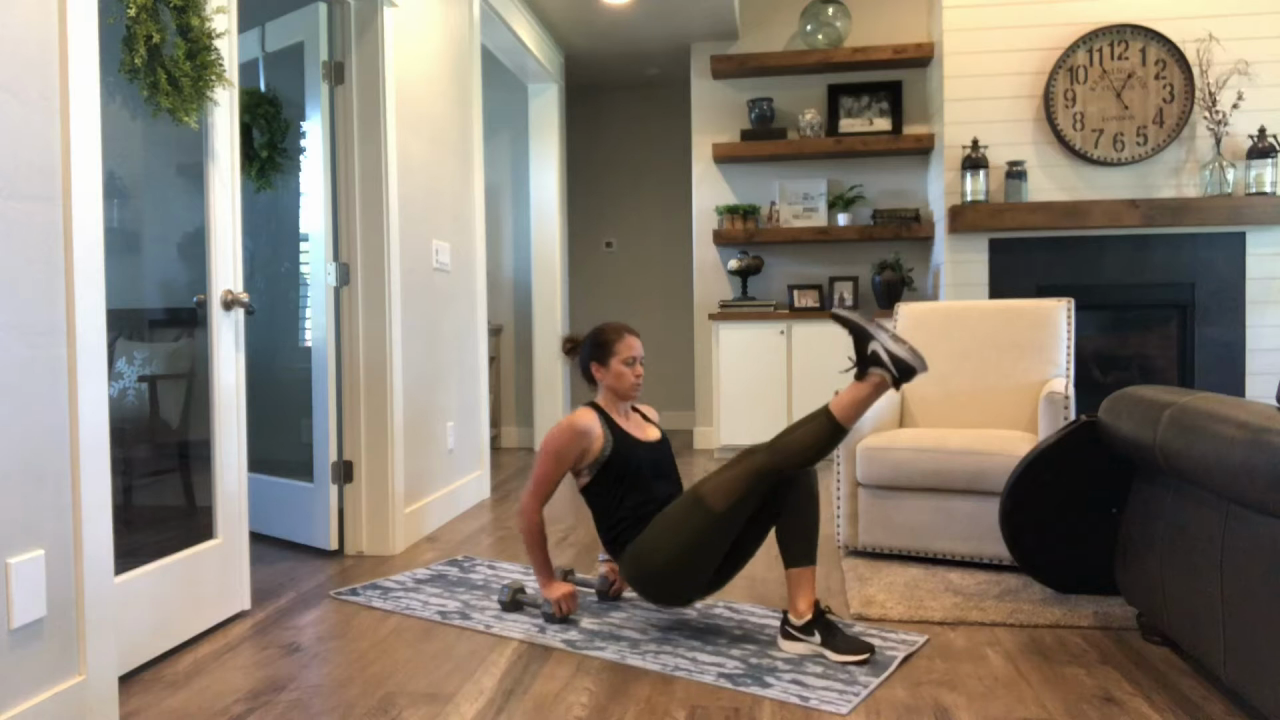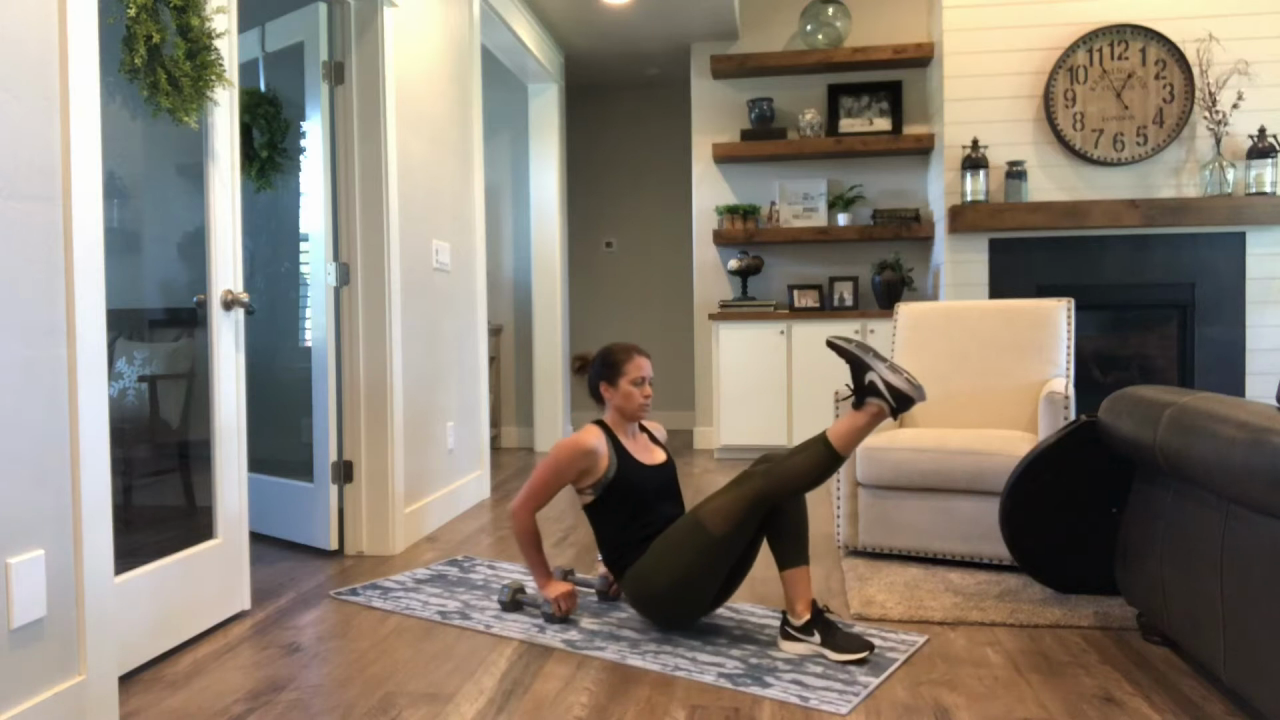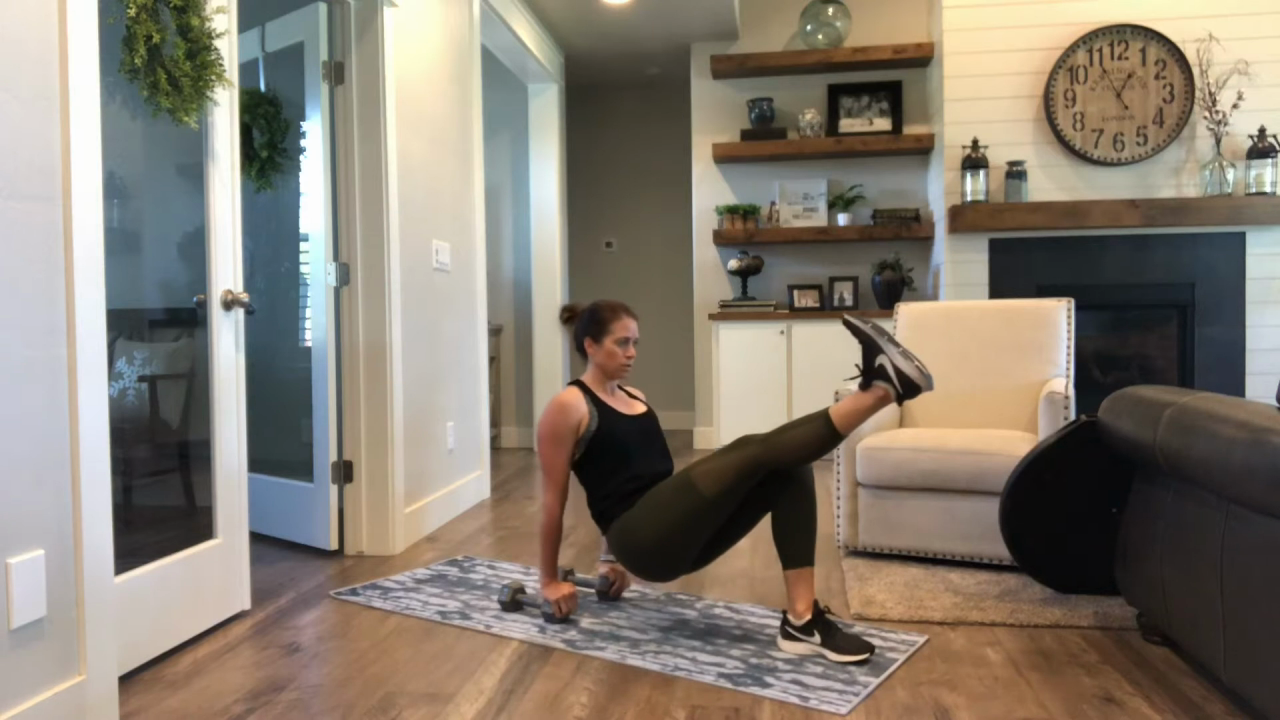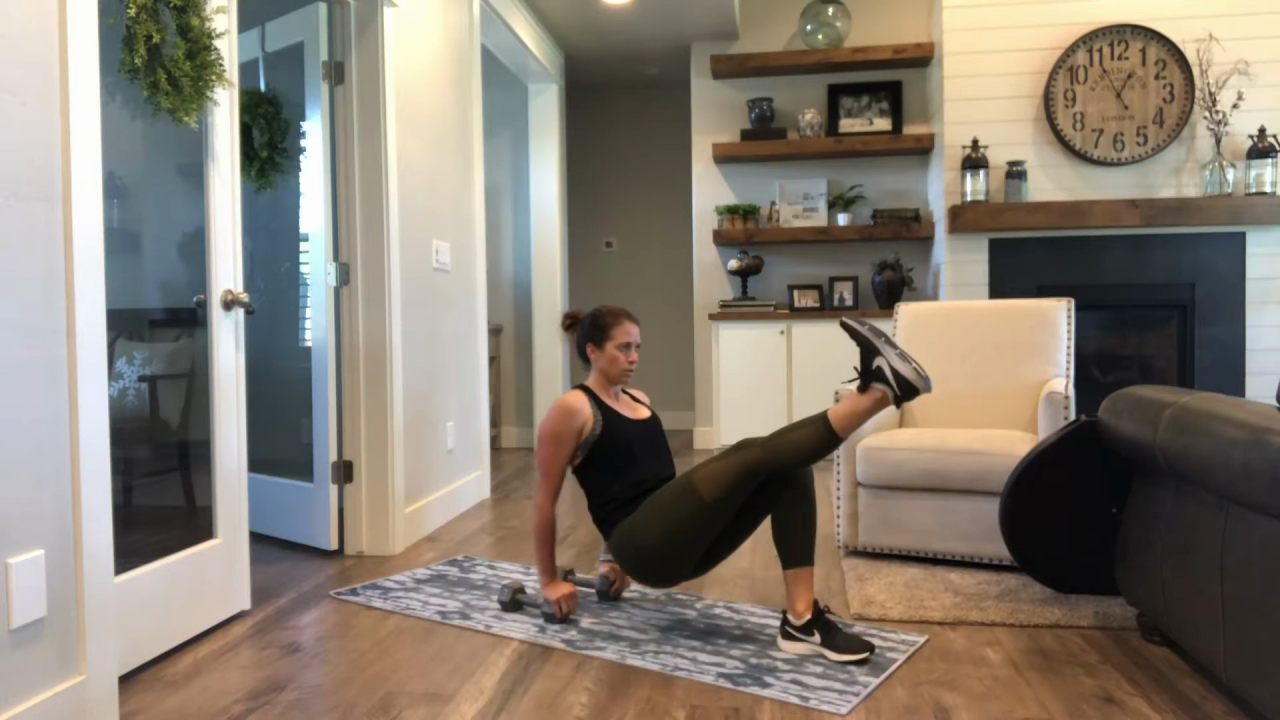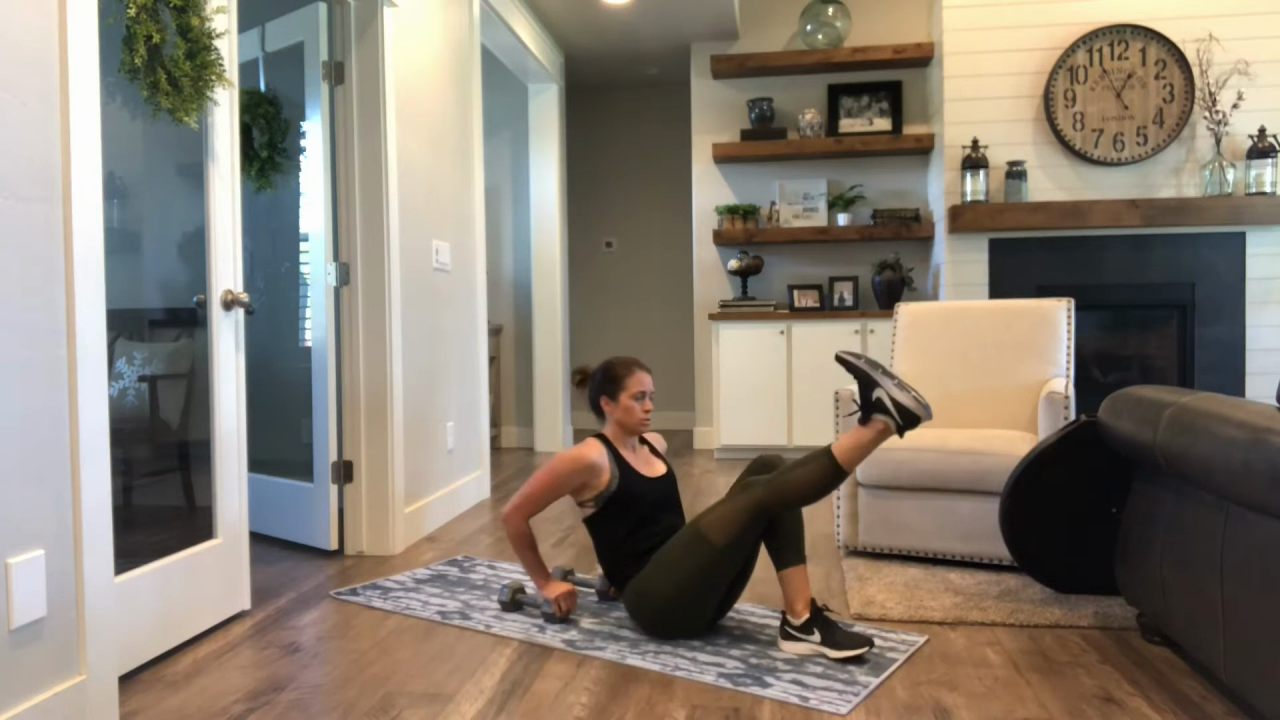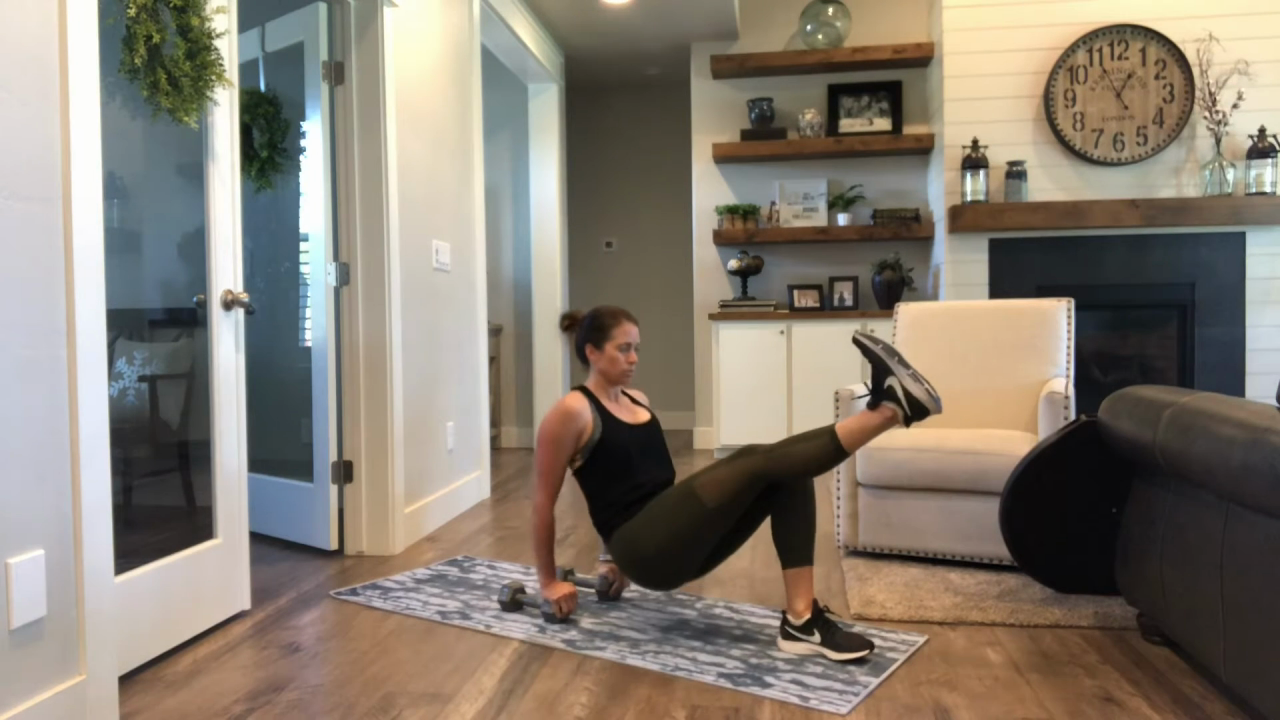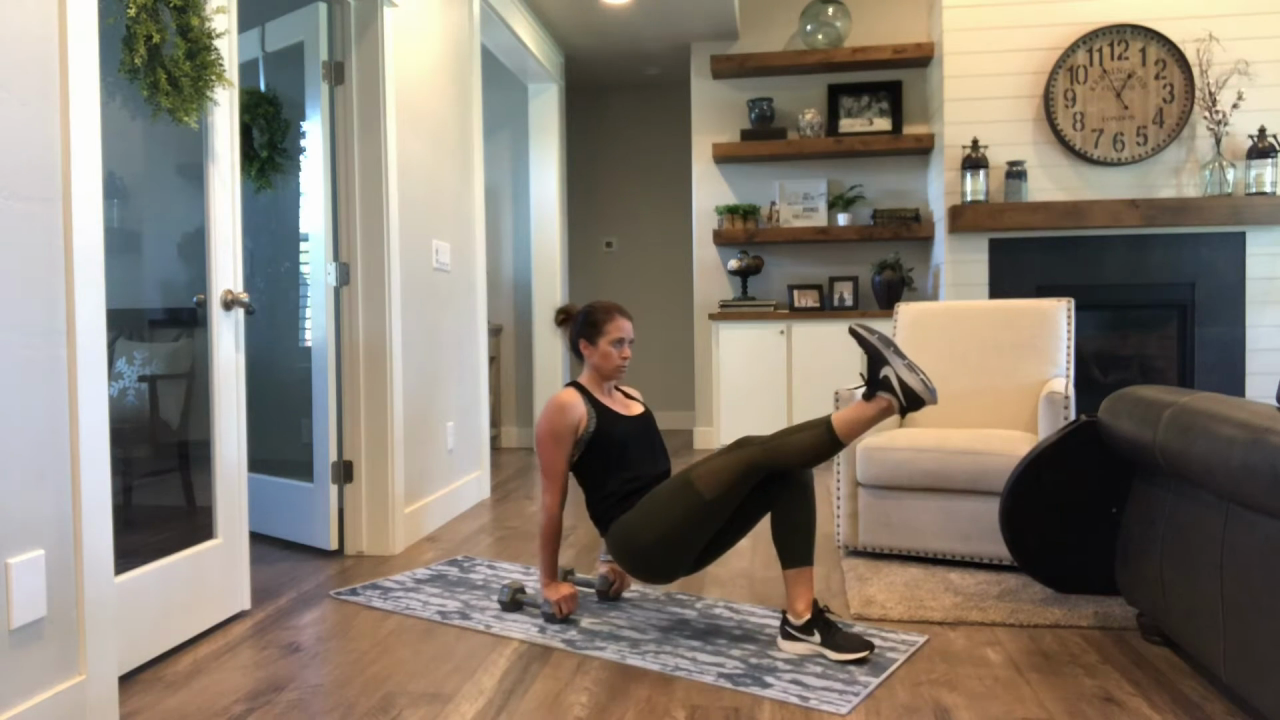
dt=0.5s
person 1, frame 1
left shoulder: (645, 416)
right shoulder: (580, 428)
right elbow: (529, 506)
left wrist: (611, 558)
right wrist: (548, 582)
left hip: (693, 558)
right hip: (655, 569)
left knee: (792, 474)
right knee: (759, 462)
left ankle: (801, 623)
person 1, frame 2
left shoulder: (655, 435)
right shoulder: (588, 446)
right elbow: (520, 509)
left wrist: (613, 558)
right wrist: (547, 582)
left hip: (696, 576)
right hip: (656, 588)
left knee: (774, 471)
right knee: (758, 484)
left ankle: (802, 624)
person 1, frame 3
left shoulder: (633, 397)
right shoulder: (568, 407)
right elbow: (553, 499)
left wrist: (610, 559)
right wrist: (549, 581)
left hip: (680, 533)
right hip: (645, 541)
left knee: (788, 469)
right knee: (754, 453)
left ankle: (802, 622)
right ankle: (880, 389)
person 1, frame 4
left shoulder: (637, 400)
right shoulder: (571, 410)
right elbow: (545, 501)
left wrist: (614, 558)
right wrist: (549, 581)
left hip: (683, 539)
right hip: (647, 547)
left knee: (789, 470)
right knee: (752, 456)
left ankle: (802, 621)
right ankle: (877, 391)
person 1, frame 5
left shoulder: (653, 445)
right shoulder: (589, 460)
right elbow: (513, 514)
right wrist: (546, 583)
left hip: (693, 584)
right hip: (657, 599)
left knee: (769, 469)
right knee: (758, 494)
left ankle: (801, 623)
person 1, frame 6
left shoulder: (637, 401)
right shoulder: (572, 412)
right elbow: (543, 501)
left wrist: (614, 559)
right wrist: (549, 582)
left hip: (681, 539)
right hip: (646, 551)
left knee: (786, 474)
right knee: (755, 462)
left ankle: (801, 623)
right ankle: (889, 409)
person 1, frame 7
left shoulder: (630, 397)
right shoulder: (566, 407)
right elbow: (552, 501)
left wrist: (618, 560)
right wrist: (550, 582)
left hip: (677, 535)
right hip: (644, 543)
left knee: (787, 469)
right knee: (752, 453)
left ankle: (801, 622)
right ankle: (884, 400)
